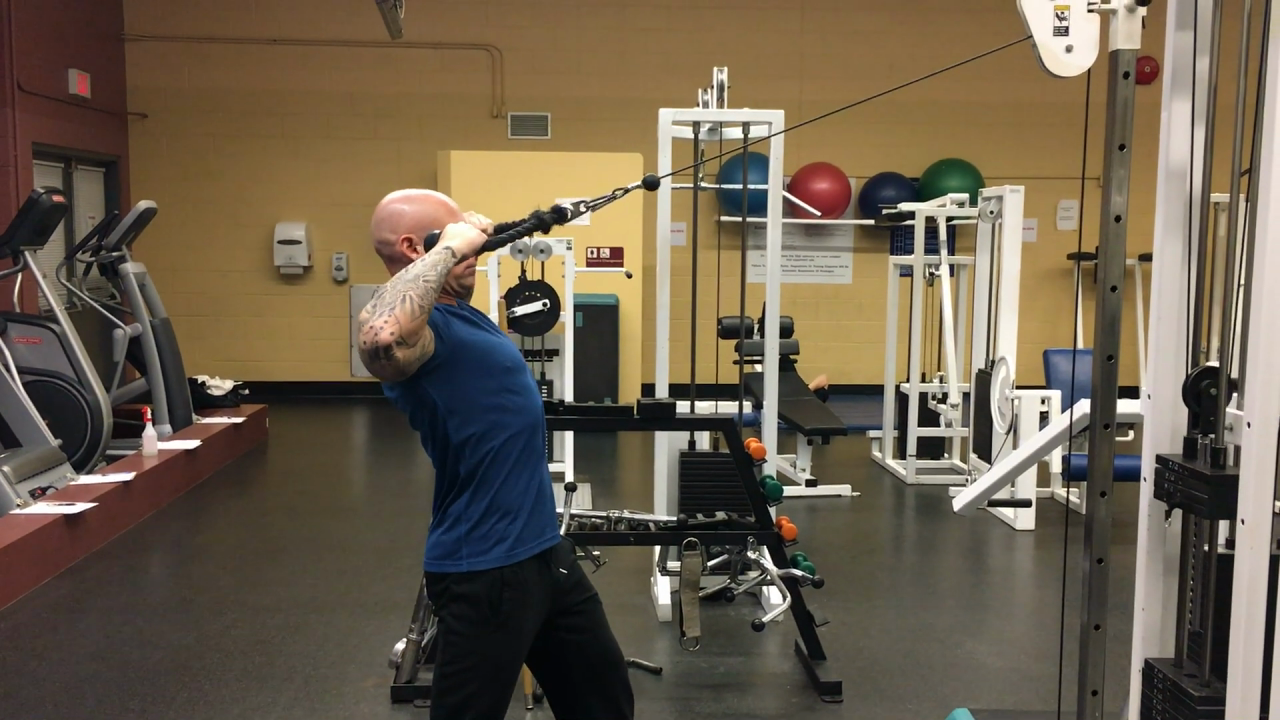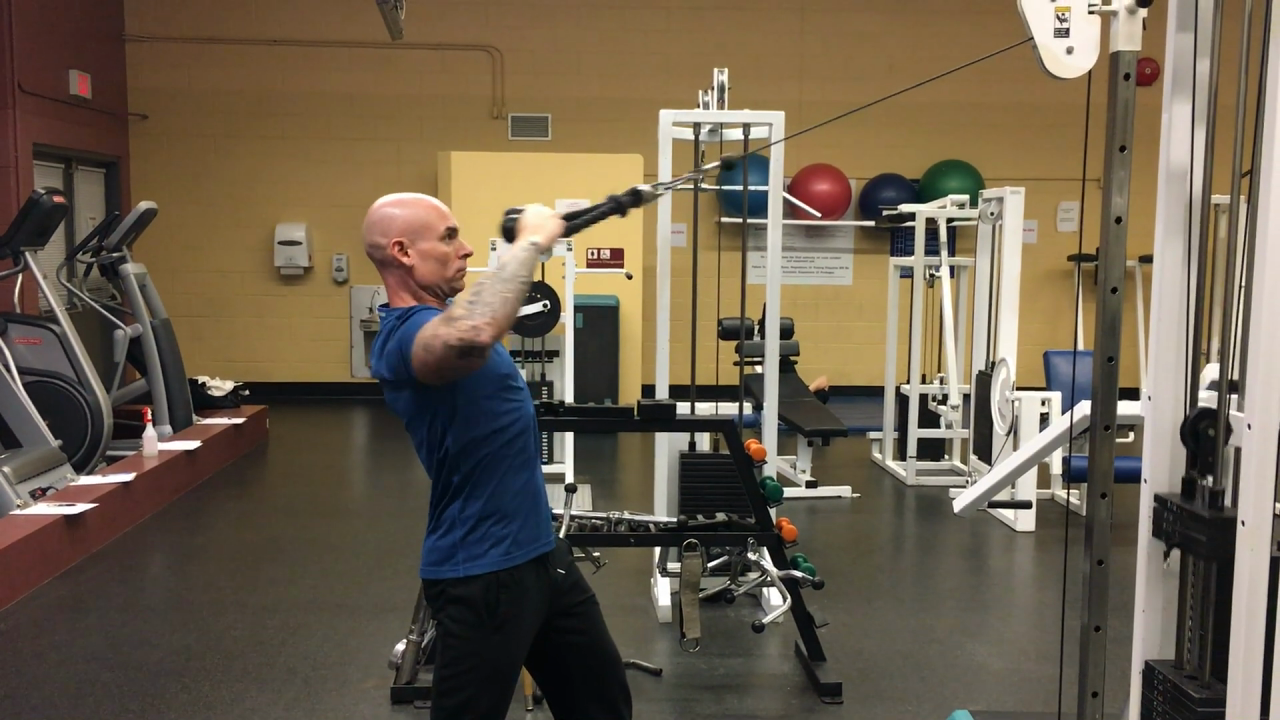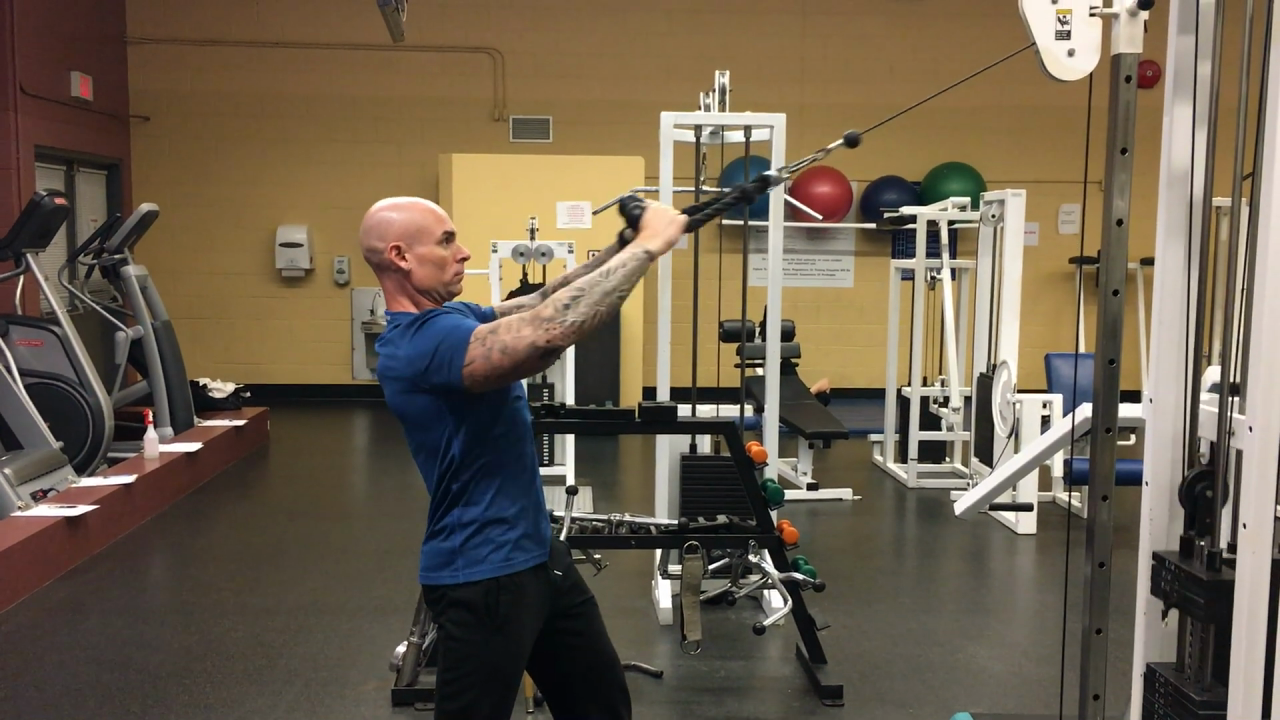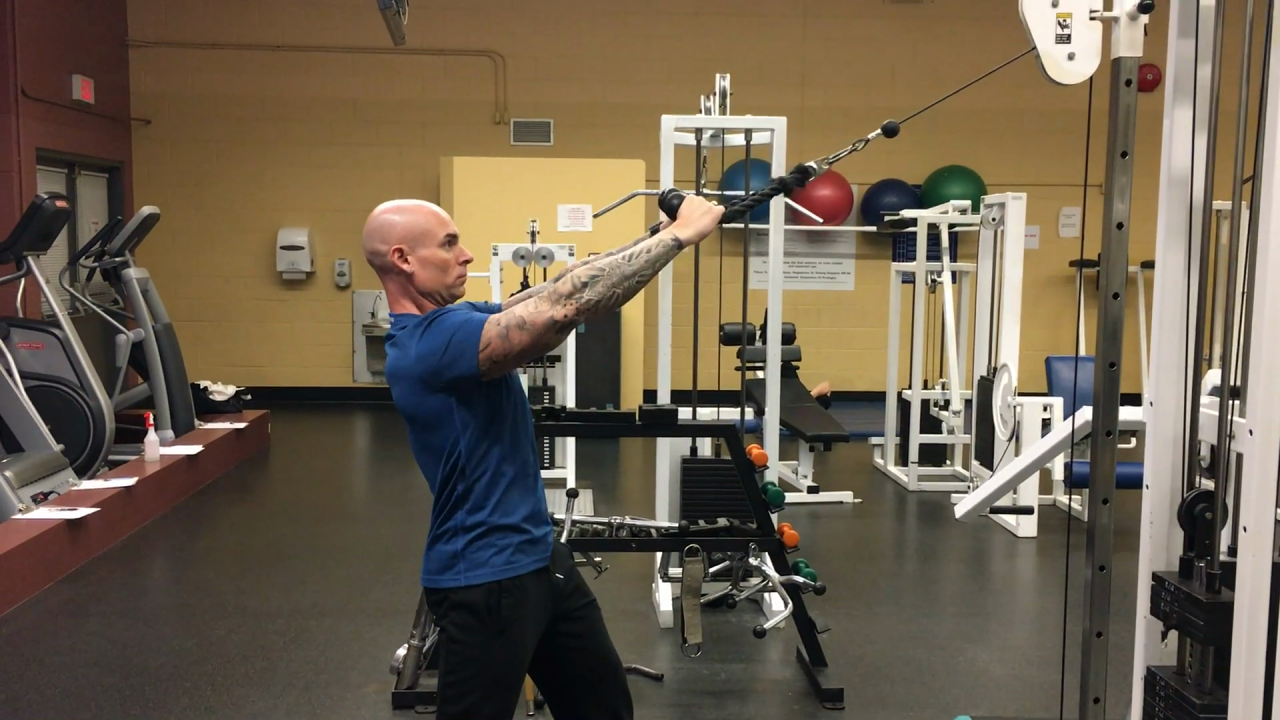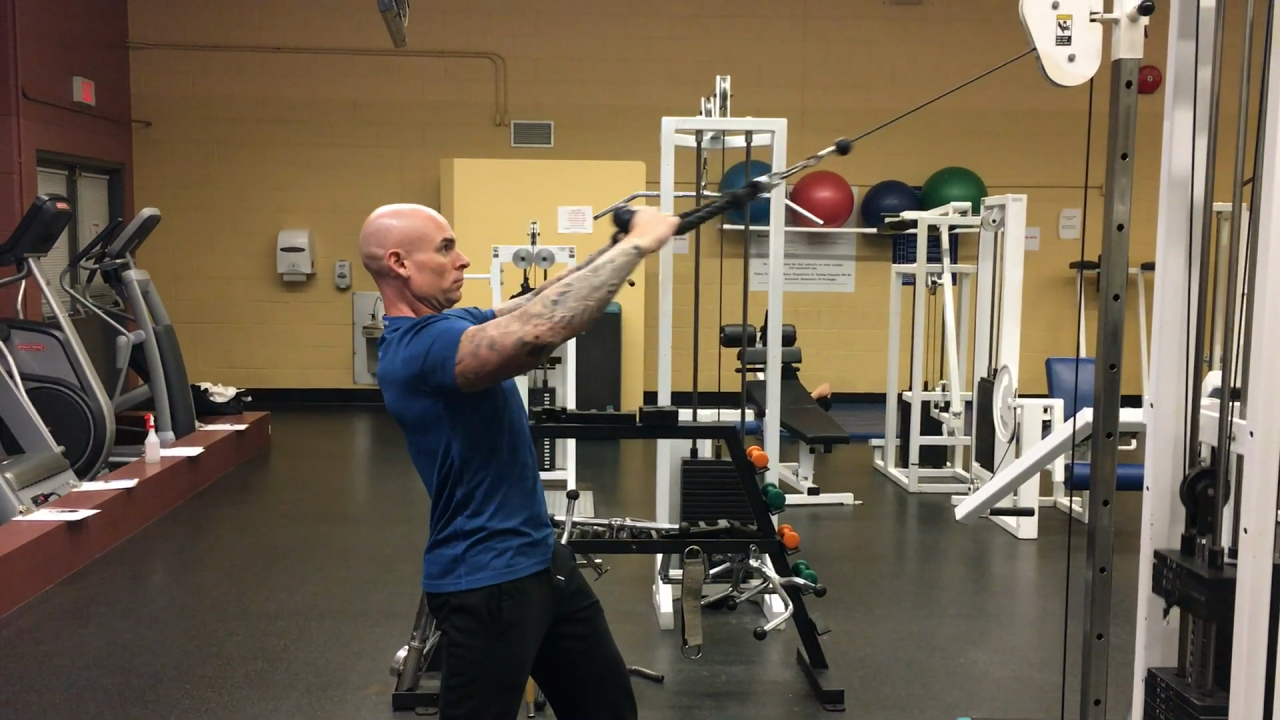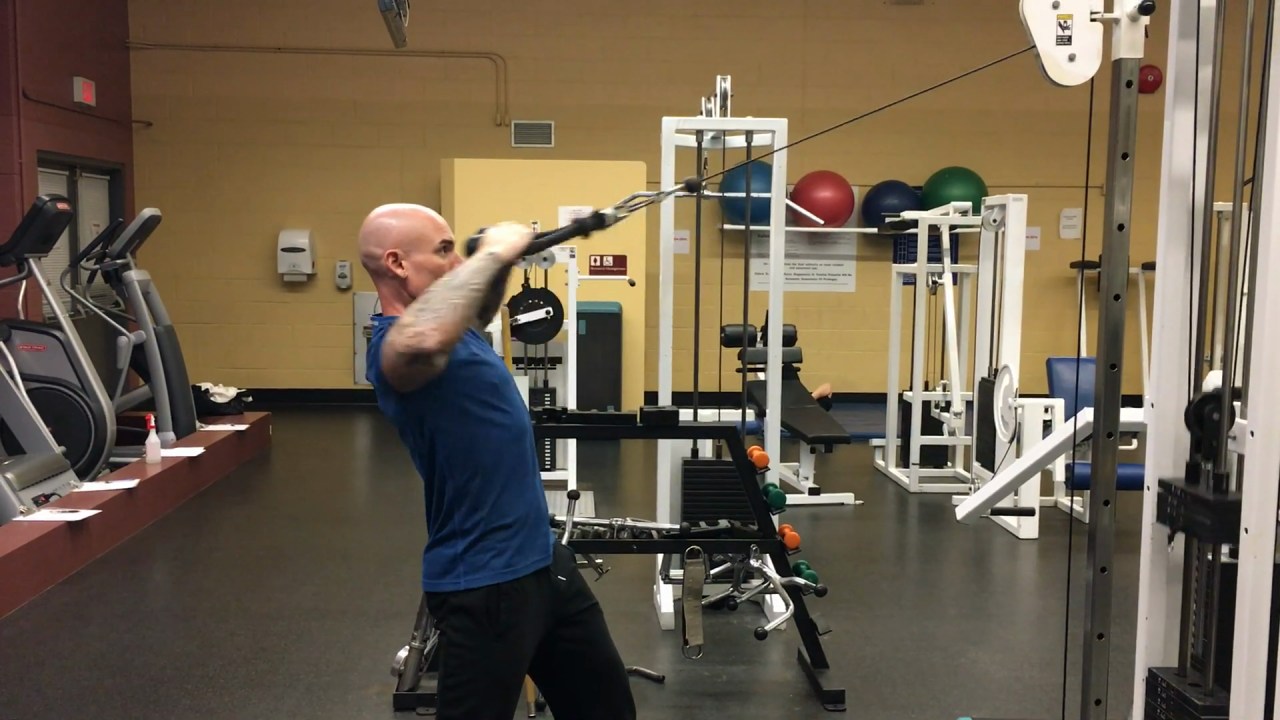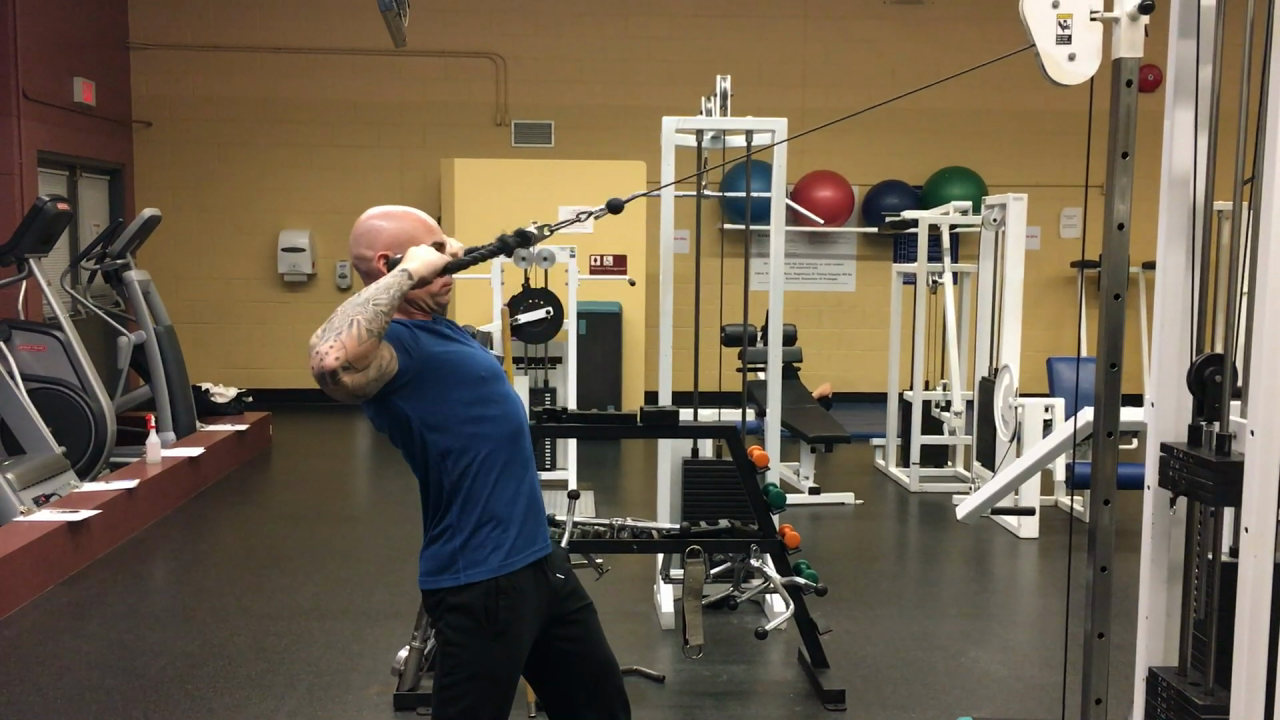
dt=0.3s
person 1, frame 1
left shoulder: (444, 313)
right shoulder: (410, 330)
right elbow: (380, 335)
left wrist: (470, 245)
right wrist: (453, 247)
left hip: (542, 548)
right hip: (485, 568)
person 1, frame 2
left shoulder: (434, 322)
right shoulder: (406, 334)
left elbow: (476, 319)
right elbow: (472, 335)
left wrist: (529, 240)
right wrist: (530, 243)
left hip: (538, 550)
right hip: (482, 572)
person 1, frame 3
left shoulder: (448, 319)
right shoulder: (421, 345)
left elbow: (536, 305)
right elbow: (549, 331)
left wrist: (623, 245)
right wrist: (648, 246)
left hip: (536, 553)
right hip: (482, 576)
person 1, frame 4
left shoulder: (444, 324)
right shoulder: (431, 343)
left elbow: (547, 296)
right elbow: (565, 307)
left wrist: (659, 234)
right wrist: (679, 235)
left hip: (538, 555)
right hip: (486, 579)
person 1, frame 5
left shoulder: (447, 325)
right shoulder: (418, 350)
left elbow: (530, 309)
right elbow: (543, 330)
left wrist: (629, 242)
right wrist: (635, 244)
left hip: (539, 559)
right hip: (487, 583)
person 1, frame 6
left shoulder: (439, 324)
right shoulder: (400, 344)
left elbow: (475, 311)
right elbow: (424, 340)
left wrist: (498, 257)
right wrist: (492, 252)
left hip: (540, 557)
right hip: (484, 581)
person 1, frame 7
left shoulder: (431, 328)
right shoulder: (389, 346)
right elbow: (330, 361)
left wrist: (445, 259)
right wrist: (409, 272)
left hip: (537, 557)
right hip: (481, 578)
